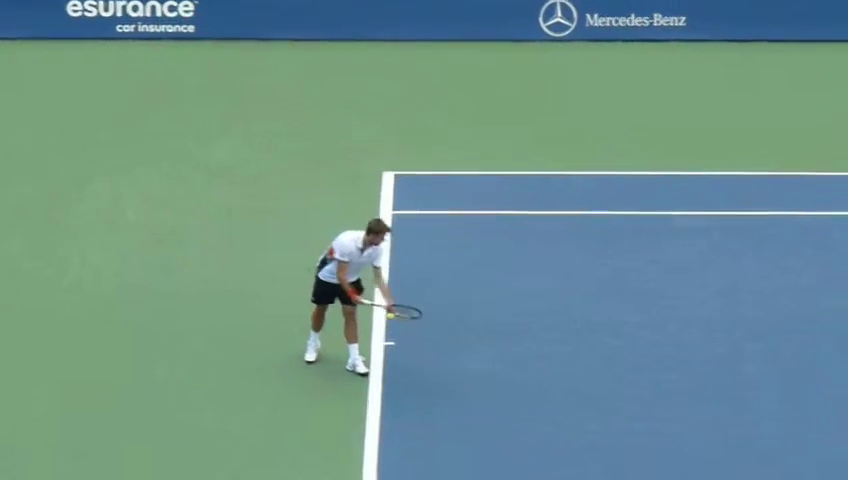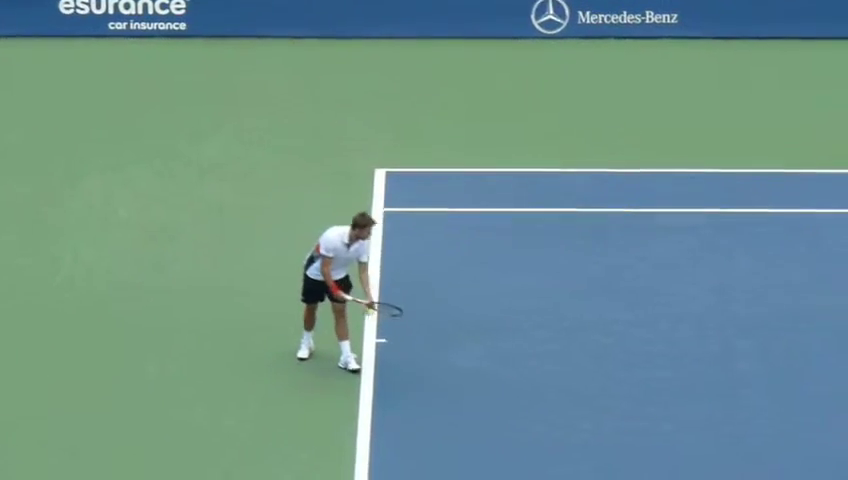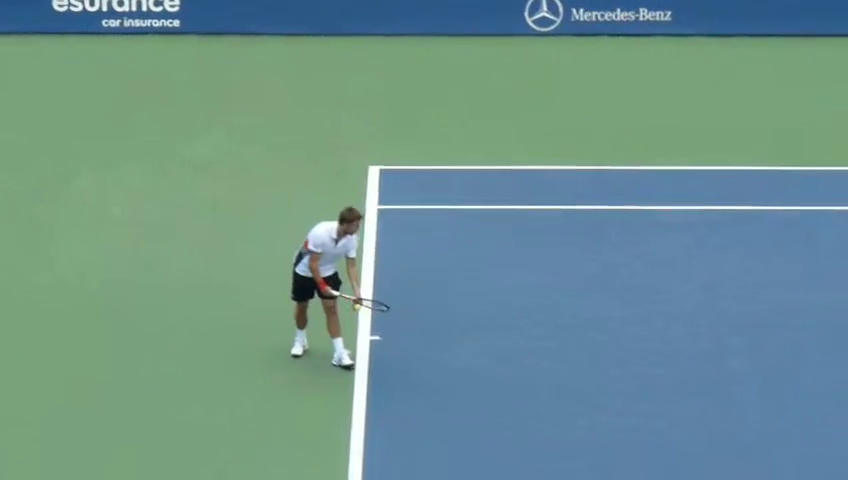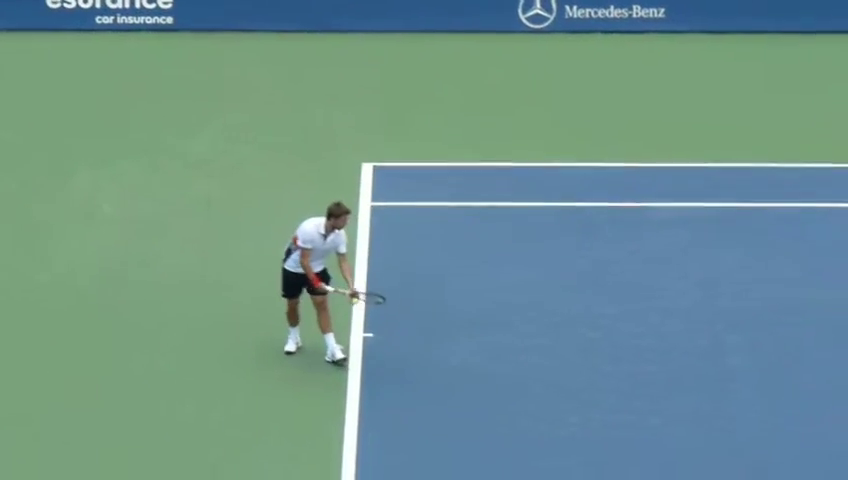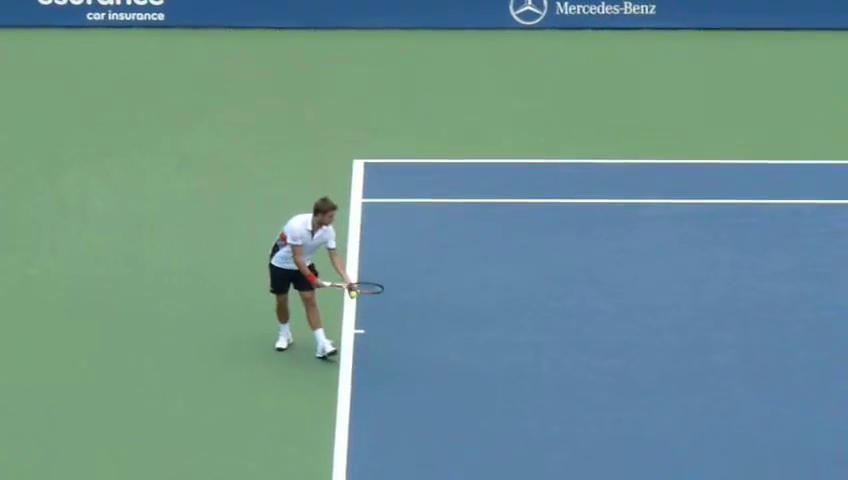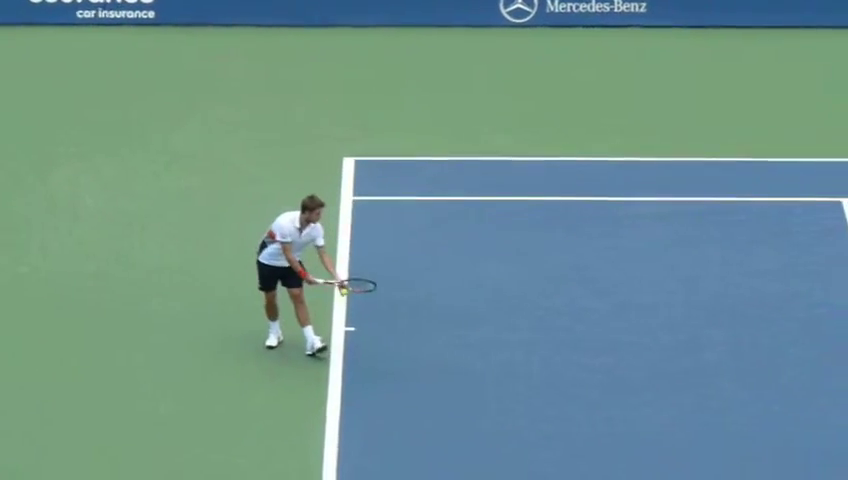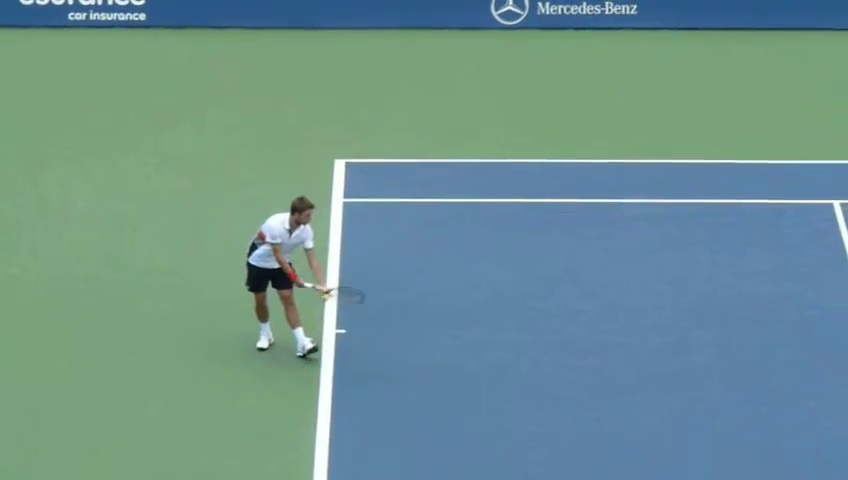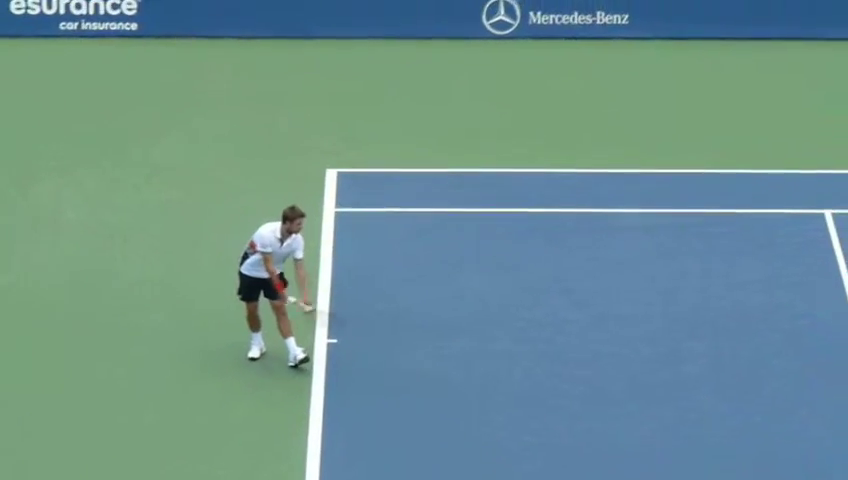
dt=0.1s
person 1, frame 1
left shoulder: (377, 249)
right shoulder: (346, 241)
left elbow: (378, 276)
right elbow: (340, 274)
left wrist: (388, 299)
right wrist: (353, 295)
left hip: (351, 280)
right hip: (327, 277)
left knee: (350, 315)
right knee: (320, 310)
left ankle: (354, 360)
right ankle: (313, 344)
person 1, frame 2
left shoulder: (364, 244)
right shoulder: (332, 237)
left elbow: (363, 271)
right elbow: (324, 269)
left wrist: (368, 295)
right wrist: (334, 290)
left hip: (339, 277)
right hip: (315, 275)
left knee: (340, 313)
right knee: (310, 309)
left ankle: (346, 357)
right ankle: (306, 343)
person 1, frame 3
left shoulder: (352, 239)
right shoulder: (320, 233)
left elbow: (351, 266)
right elbow: (313, 264)
left wrist: (356, 291)
right wrist: (322, 286)
left hip: (328, 274)
right hip: (304, 272)
left knee: (332, 310)
right knee: (301, 307)
left ankle: (340, 354)
right ankle: (300, 341)
person 1, frame 4
left shoulder: (340, 235)
right shoulder: (308, 229)
left elbow: (343, 261)
right elbow: (304, 261)
left wrist: (351, 285)
right wrist: (315, 282)
left hip: (317, 270)
right hip: (294, 268)
left knee: (322, 305)
right knee: (292, 304)
left ankle: (332, 349)
right ankle: (293, 338)
person 1, frame 5
left shoulder: (328, 231)
right shoulder: (296, 226)
left elbow: (334, 256)
right elbow: (297, 258)
left wrist: (346, 279)
right wrist: (312, 279)
left hip: (304, 265)
right hip: (280, 265)
left knee: (310, 301)
right knee: (281, 301)
left ankle: (323, 345)
right ankle: (284, 335)
person 1, frame 6
left shoulder: (316, 228)
right shoulder: (284, 223)
left elbow: (323, 254)
right elbow: (288, 254)
left wrist: (336, 277)
right wrist: (305, 275)
left hip: (291, 263)
right hip: (268, 262)
left knee: (298, 298)
right knee: (270, 298)
left ankle: (311, 341)
right ankle: (275, 333)
person 1, frame 7
left shoulder: (306, 230)
right shoulder: (274, 224)
left elbow: (311, 257)
right elbow: (279, 256)
left wrist: (321, 282)
right wrist: (295, 277)
left hip: (281, 265)
right hip: (258, 264)
left knee: (288, 300)
right knee: (260, 300)
left ankle: (302, 343)
right ankle: (265, 334)
person 1, frame 8
left shoulder: (297, 240)
right shoulder: (265, 233)
left elbow: (299, 268)
right elbow: (268, 266)
left wrist: (304, 294)
right wrist: (280, 289)
left hip: (273, 274)
right hip: (250, 273)
left knee: (280, 310)
right knee: (252, 310)
left ankle: (294, 352)
right ankle: (257, 344)
